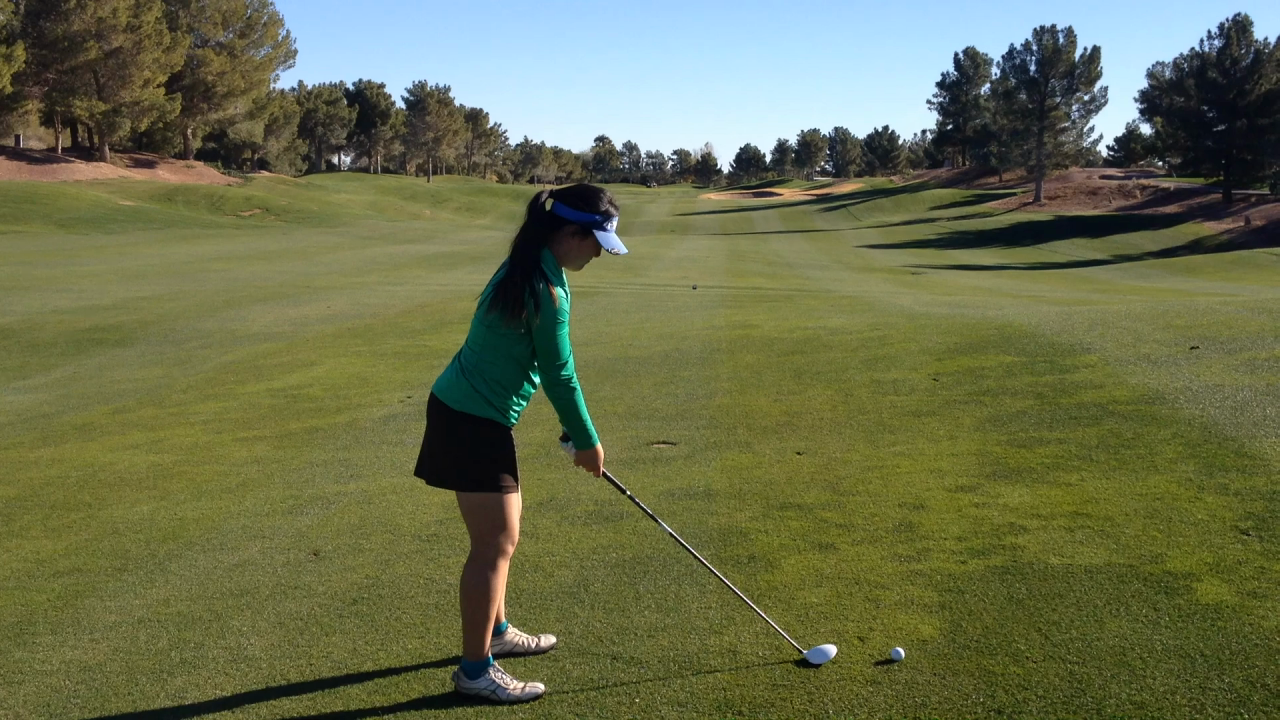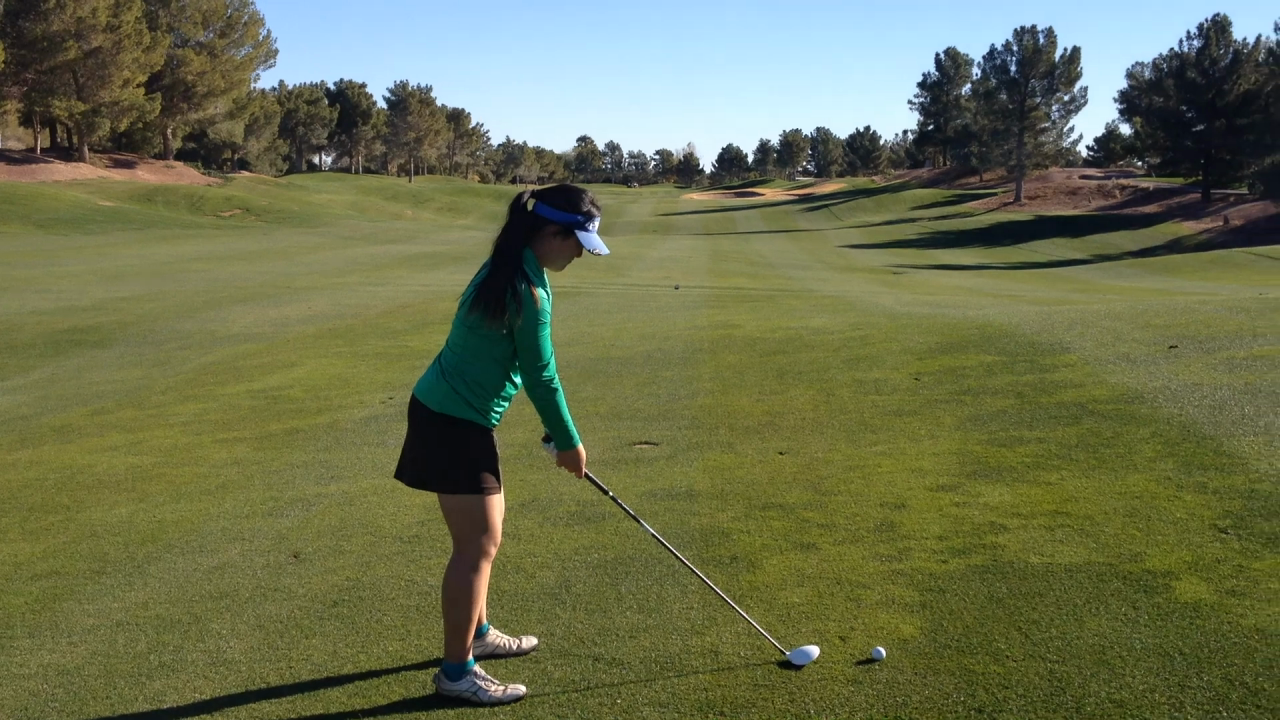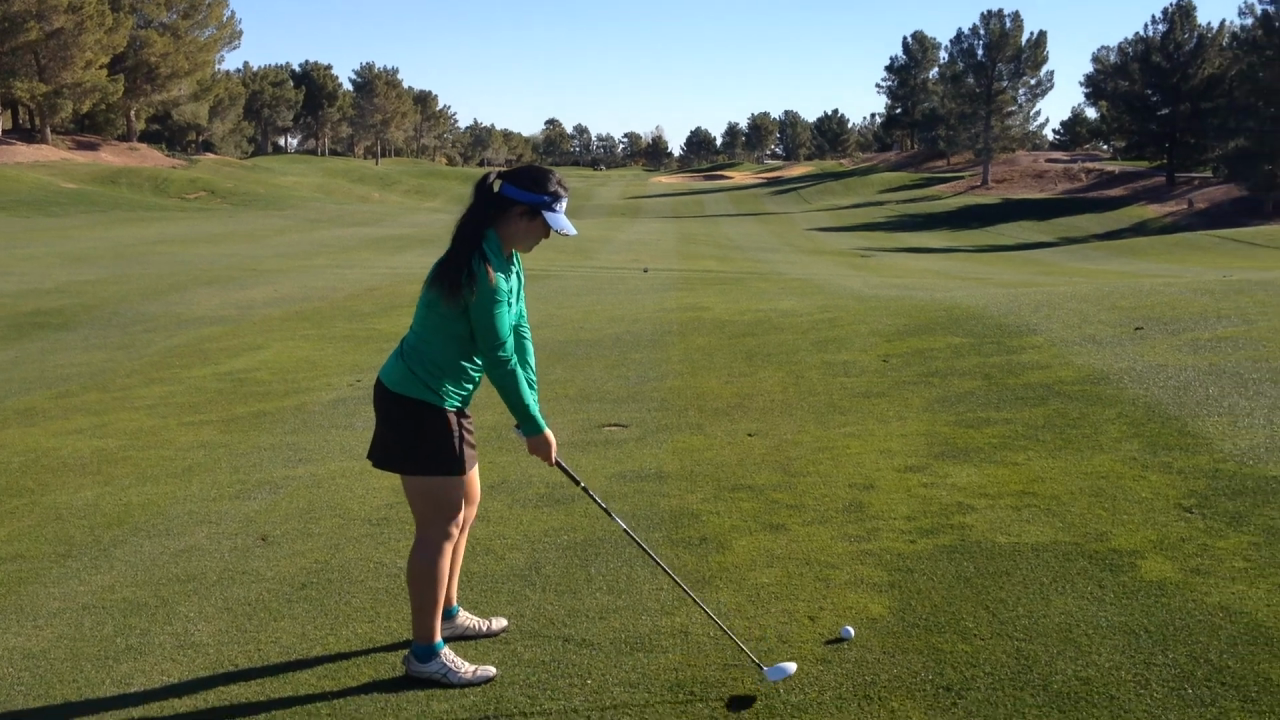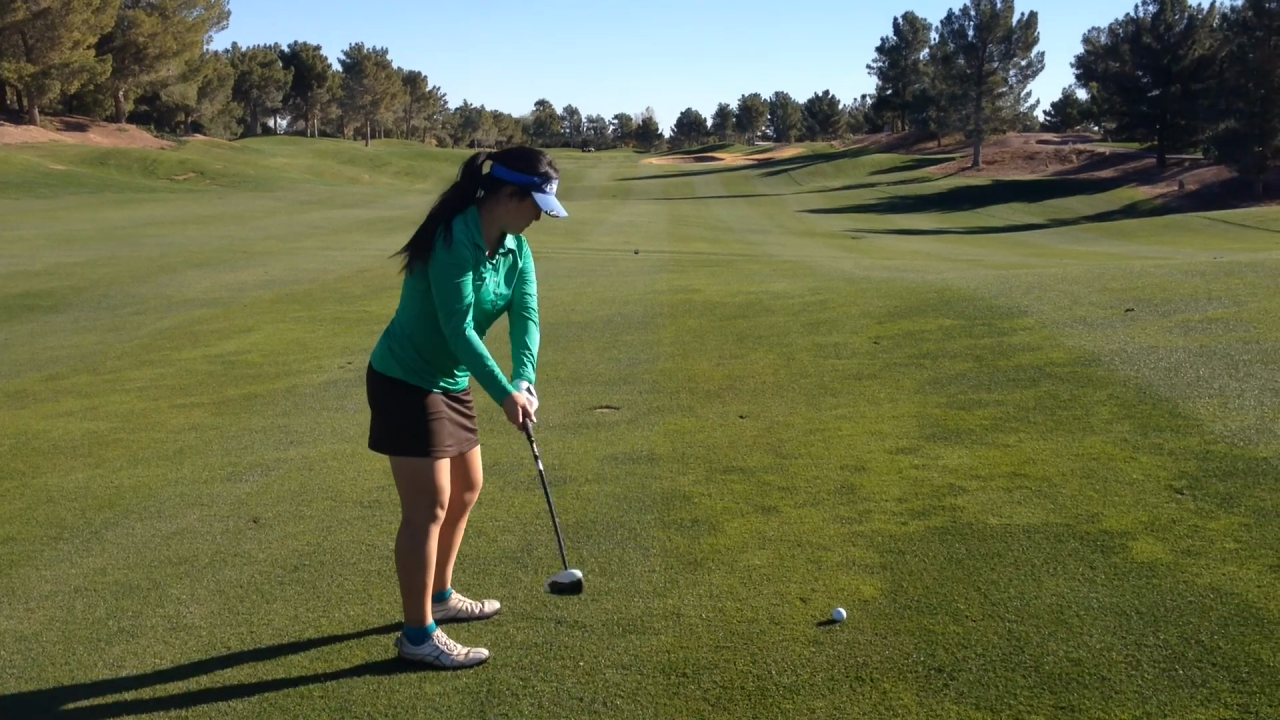
dt=0.2s
person 1, frame 1
left shoulder: (535, 268)
right shoulder: (545, 291)
left elbow: (554, 368)
right elbow: (558, 376)
left wrist: (575, 432)
right wrist: (587, 441)
left hip: (476, 412)
right hip: (472, 420)
left knee: (503, 530)
right knee: (495, 542)
left ankle: (496, 631)
right ankle: (475, 668)
person 1, frame 2
left shoulder: (517, 269)
right shoulder: (526, 292)
left elbow: (537, 368)
right elbow: (540, 377)
left wrist: (558, 433)
right wrist: (569, 442)
left hip: (459, 415)
right hip: (454, 423)
left knee: (486, 530)
right knee: (478, 544)
left ankle: (477, 633)
right ankle: (456, 670)
person 1, frame 3
left shoulder: (504, 258)
right shoulder: (483, 270)
left elbow: (519, 337)
right elbow: (499, 359)
left wrist: (531, 412)
right wrist: (535, 427)
left hip: (441, 400)
right hip: (417, 402)
left knee: (464, 507)
right knee: (441, 525)
left ankle: (447, 615)
right ankle: (426, 652)
person 1, frame 4
left shoulder: (515, 248)
right shoulder: (453, 241)
left elbow: (525, 314)
right elbow: (458, 330)
left wrist: (524, 381)
right wrist: (503, 392)
left hip: (448, 383)
right hip: (406, 382)
left knee: (464, 491)
right knee: (428, 507)
left ankle: (439, 596)
right ankle: (418, 634)
